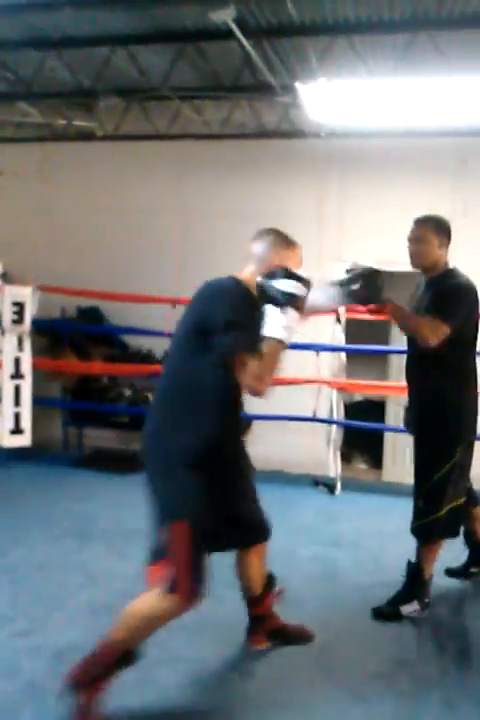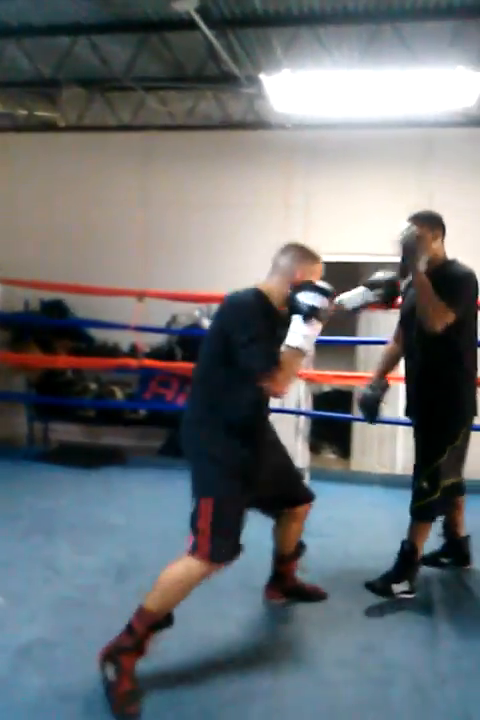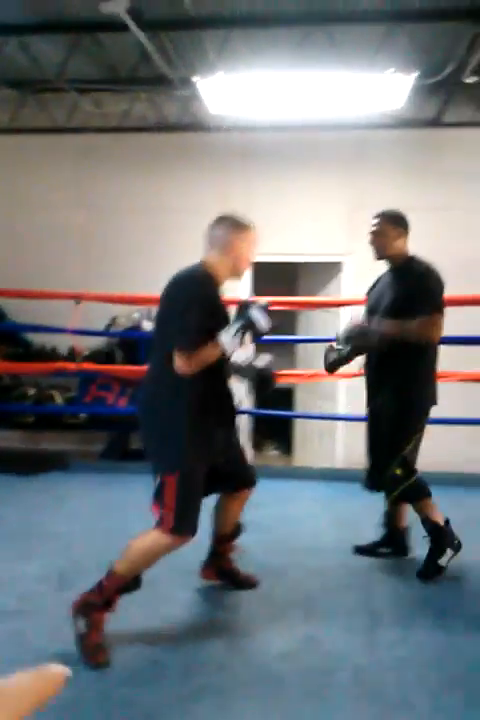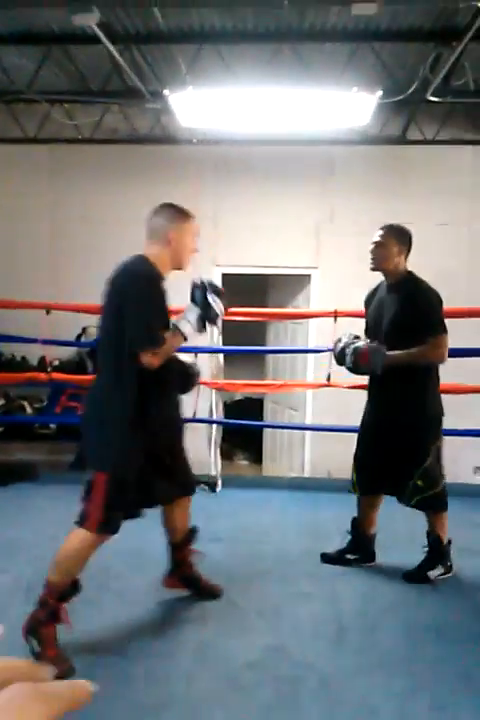
dt=0.3s
person 1, frame 1
left shoulder: (244, 300)
right shoulder: (225, 297)
left elbow: (298, 303)
right elbow: (254, 381)
left wrist: (342, 291)
right wrist: (279, 319)
left hip: (214, 447)
right hip: (184, 456)
left knee: (252, 537)
right knee: (177, 590)
left ankle: (262, 624)
right ankle: (91, 675)
person 1, frame 2
left shoulder: (269, 309)
right shoulder: (247, 310)
right elbow: (276, 383)
right wrist: (305, 326)
left hip: (252, 434)
right hip: (218, 441)
left knee: (295, 501)
right knee: (209, 555)
left ankle: (282, 581)
right ankle: (120, 653)
person 1, frame 3
left shoulder: (208, 287)
right shoulder: (191, 286)
right elbow: (184, 362)
left wrist: (240, 334)
right wrist: (236, 334)
left hip: (206, 413)
right hip: (175, 420)
left knee: (239, 482)
right knee: (175, 528)
left ankle: (218, 563)
right ankle: (93, 605)
person 1, frame 4
left shoulder: (145, 279)
right shoulder: (135, 278)
right elbow: (151, 354)
left wrist: (183, 346)
right wrist: (194, 317)
left hip: (148, 413)
right hip: (119, 418)
left knee: (179, 488)
right knee: (98, 522)
left ankle: (181, 569)
right ankle: (41, 621)
person 2, frame 1
right shoulder: (427, 288)
left elbow: (429, 337)
left wrist: (388, 303)
right wrist: (413, 404)
right hip: (431, 408)
left knee: (434, 496)
left ankle: (417, 589)
person 2, frame 2
right shoulder: (415, 285)
left elbow: (435, 322)
right elbow: (401, 338)
left wrist: (418, 271)
right wrist: (378, 380)
right hip: (425, 395)
left knee: (431, 478)
right knee: (445, 473)
left ankle: (406, 570)
person 2, frame 3
left shoulder: (422, 276)
right shoulder: (382, 283)
left elbow: (432, 330)
left wrist: (382, 331)
right wrist: (348, 350)
left hip: (409, 389)
right hip: (383, 386)
left knee: (395, 467)
right knee: (385, 464)
left ankle: (443, 536)
right ankle: (394, 536)
person 2, frame 4
left shoulder: (422, 295)
right shoulder: (375, 295)
left elbow: (439, 350)
left wrist: (387, 358)
right wrist: (358, 350)
left hip: (416, 404)
right hip: (382, 399)
left knee: (423, 477)
right knee: (368, 470)
left ankle: (440, 555)
right ankle: (361, 545)
